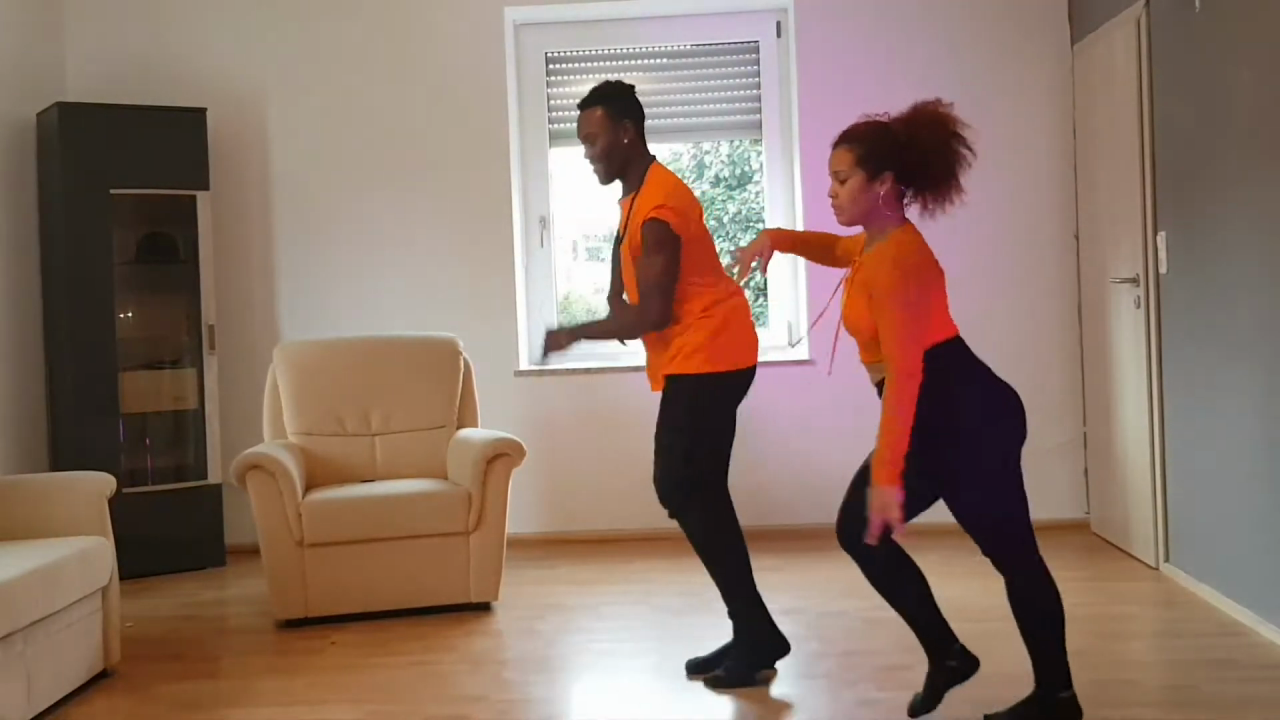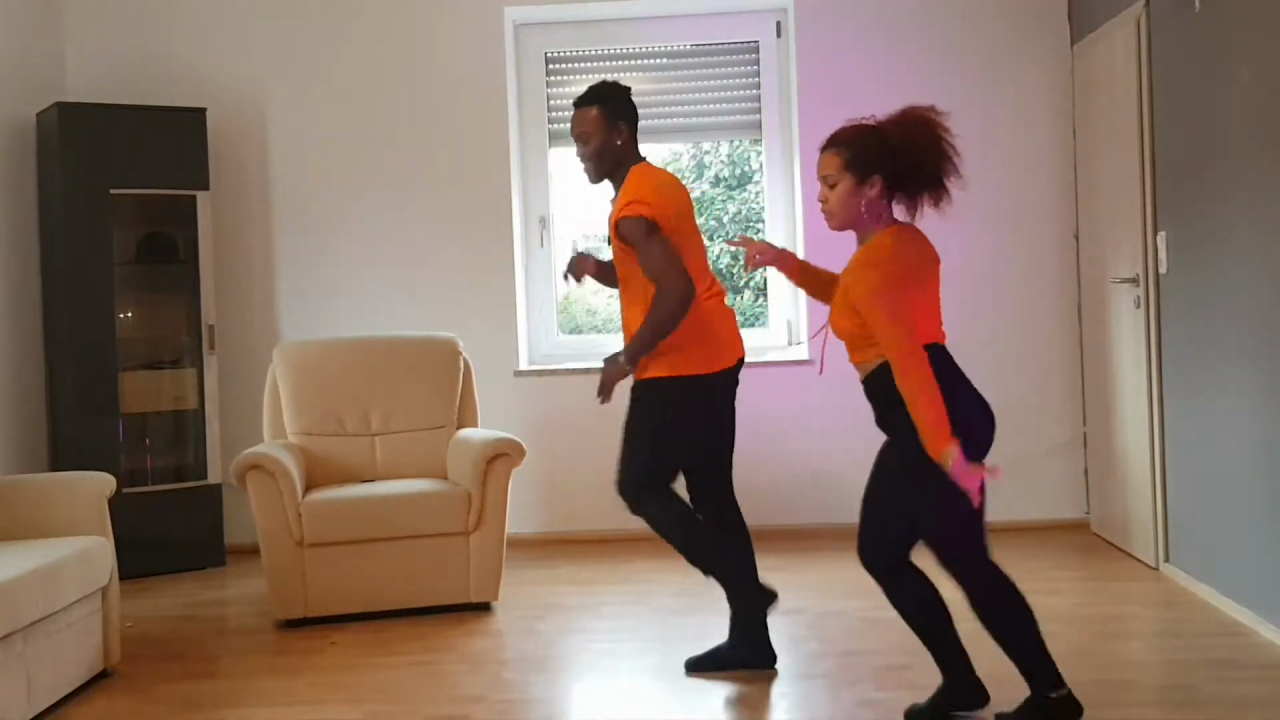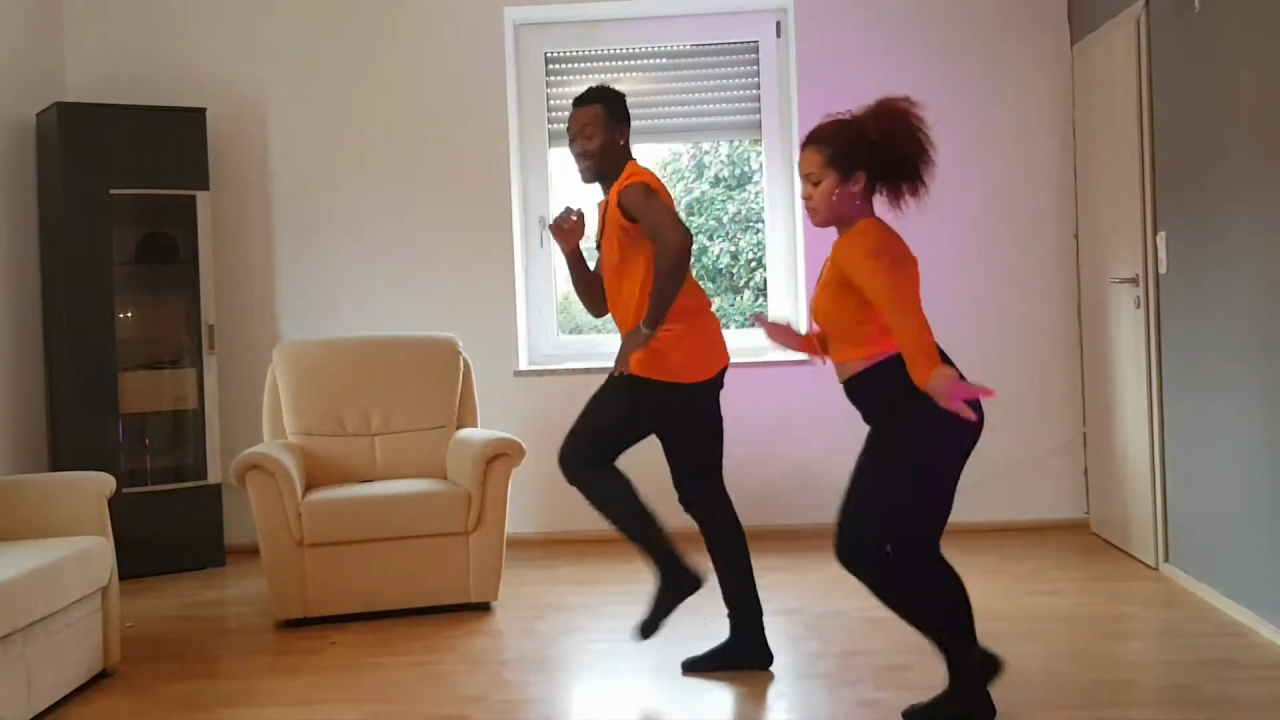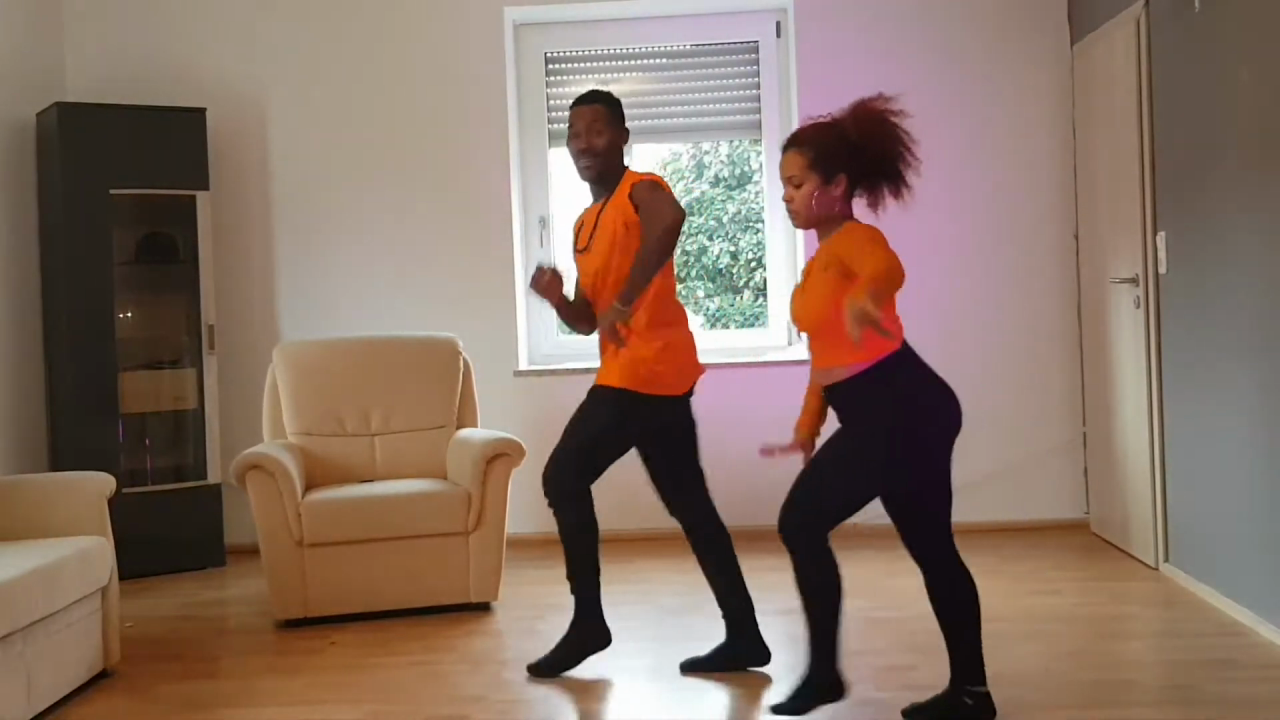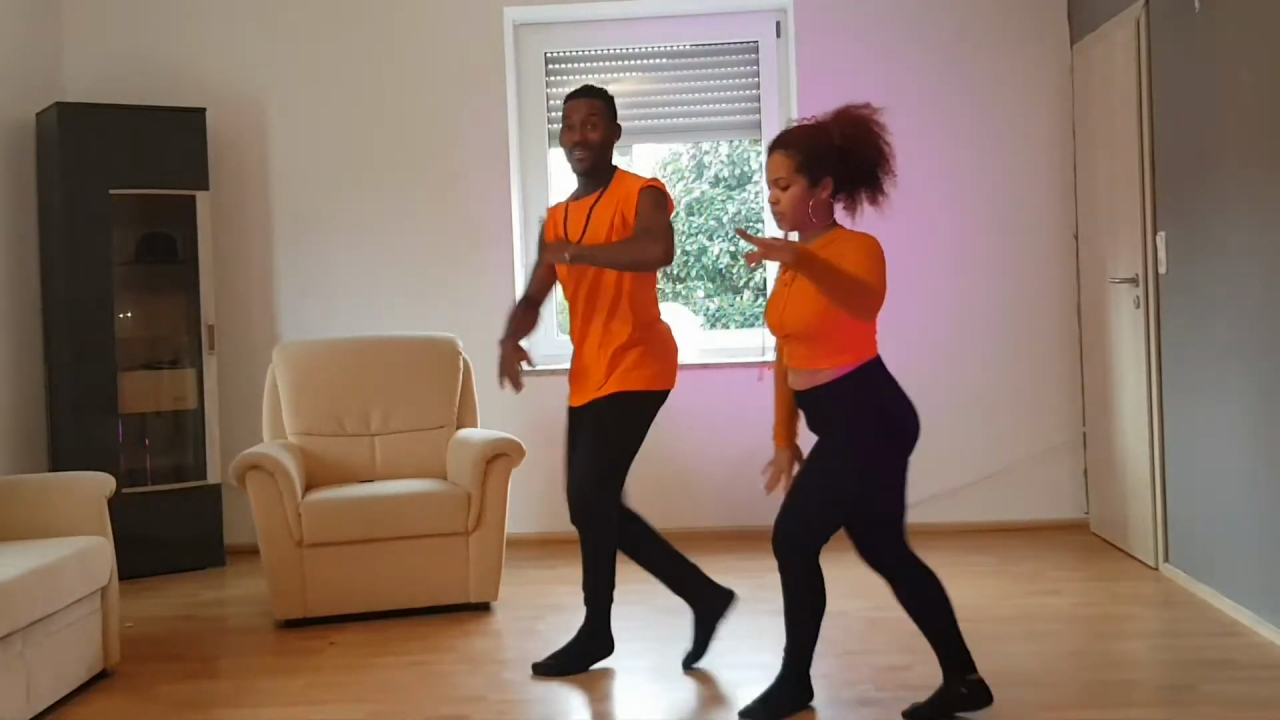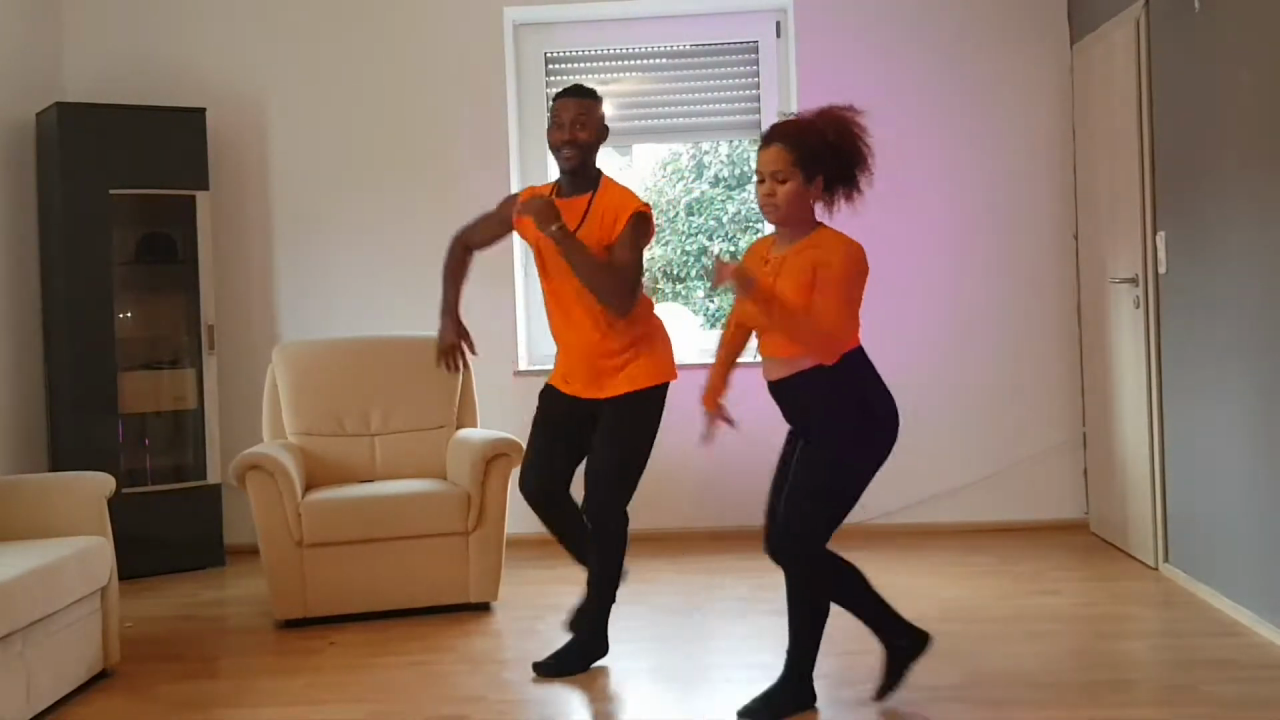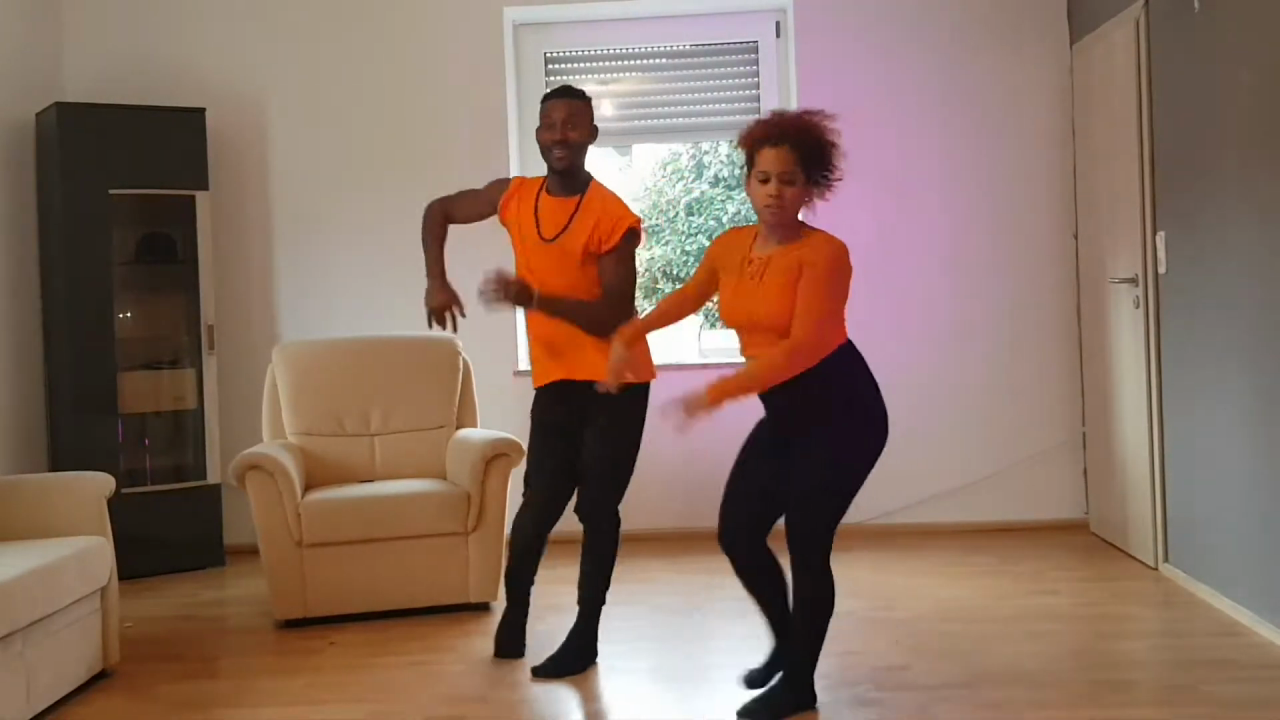
dt=0.1s
person 1, frame 1
left shoulder: (898, 261)
right shoulder: (875, 245)
left elbow: (905, 372)
right elbow: (833, 249)
left wrist: (886, 475)
right wrist: (776, 238)
left hip: (963, 416)
right hip: (934, 420)
left knee: (1012, 552)
right knee: (858, 531)
right ankle: (946, 655)
person 1, frame 2
left shoulder: (878, 256)
right shoulder: (902, 244)
left elbow: (907, 357)
right elbow: (844, 297)
left wrist: (944, 450)
right wrist: (783, 260)
left hip: (927, 426)
right hip: (923, 423)
left knee: (965, 561)
right knee: (882, 552)
person 1, frame 3
left shoulder: (864, 245)
right shoulder: (870, 243)
left elbow: (905, 312)
left wrist: (930, 373)
right wrist: (801, 339)
left hip: (917, 412)
right hip: (916, 409)
left knee: (859, 548)
right knee: (912, 552)
left ankle: (968, 662)
person 1, frame 4
left shoulder: (862, 243)
right shoulder: (827, 253)
left elbow: (885, 276)
right elbow: (829, 356)
left wrist: (865, 305)
right wrist: (805, 432)
left hip: (900, 412)
right hip: (887, 413)
left knee: (800, 524)
right knee: (931, 548)
person 1, frame 5
left shoulder: (856, 248)
right shoulder: (797, 263)
left elbow: (863, 303)
right elbow: (788, 357)
left wrist: (795, 260)
right wrist: (785, 442)
left hip: (864, 421)
right hip: (838, 422)
left knee: (794, 539)
right knee: (884, 553)
person 1, frame 6
left shoulder: (842, 254)
right shoulder: (761, 254)
left elbow: (823, 342)
right elbow: (738, 326)
left wrist: (757, 290)
right wrist: (713, 389)
left hip: (851, 413)
right hip: (816, 415)
left knee: (788, 541)
right knee: (796, 542)
right ankle: (899, 634)
person 1, frame 7
left shoulder: (826, 254)
right shoulder: (730, 247)
left elbow: (802, 348)
right elbow: (683, 301)
left wrist: (718, 392)
right wrist: (628, 333)
left hip: (844, 411)
right hip: (787, 415)
left knee: (806, 545)
right knee: (738, 533)
right ankle: (788, 644)
person 2, frame 1
left shoulder: (658, 206)
right shoulder: (635, 194)
left elbow: (654, 314)
left wrist: (578, 333)
right wrist: (618, 306)
left hip: (709, 357)
right hip: (690, 360)
left knee: (680, 491)
right knee: (698, 494)
left ankle: (758, 632)
right ankle: (751, 635)
person 2, frame 2
left shoulder: (636, 203)
right shoulder: (647, 191)
left elbow: (679, 291)
left wrist: (627, 358)
right wrist: (600, 271)
left hip: (684, 359)
right hip: (709, 357)
left knee: (637, 489)
right knee: (710, 493)
left ankle: (749, 598)
right ankle: (749, 638)
person 2, frame 3
left shoulder: (634, 190)
right shoulder: (616, 204)
left elbow: (678, 239)
right elbow: (600, 303)
left wrist: (645, 328)
right wrist: (572, 251)
left hip: (665, 362)
right hip: (691, 363)
left knee: (580, 458)
right knee: (703, 495)
left ankle: (671, 571)
right ankle: (748, 638)
person 2, frame 4
left shoulder: (645, 190)
right shoulder: (587, 228)
left elbow: (667, 223)
right elbow: (581, 321)
left wrist: (623, 299)
right wrist: (553, 290)
left hip: (645, 374)
right hip: (626, 376)
left knee: (560, 480)
right knee: (686, 502)
left ankle: (588, 622)
right ankle: (743, 635)
person 2, frame 5
left shoulder: (643, 194)
right shoulder: (556, 219)
left elbow: (658, 252)
right elbow: (535, 297)
left wrist: (578, 251)
right wrist: (511, 339)
left hip: (635, 373)
right hip: (593, 376)
left knee: (589, 498)
right knee: (592, 501)
left ankle: (594, 633)
right ankle: (703, 596)
person 2, frame 6
left shoulder: (628, 211)
right shoulder: (528, 204)
left elbow: (618, 299)
right elbow: (462, 244)
left wrist: (557, 230)
right wrist: (449, 316)
left hip: (636, 376)
right hip: (574, 376)
left knee: (605, 503)
right knee: (537, 485)
left ankle: (592, 633)
right ankle: (601, 577)
person 2, frame 7
left shoulder: (615, 219)
right shoulder: (512, 196)
left elbow: (612, 320)
right elbow: (437, 211)
left wrist: (532, 298)
right wrist: (436, 280)
left hip: (618, 377)
right hip: (556, 375)
left knee: (598, 502)
right knee: (542, 499)
left ankle: (584, 633)
right ankle: (516, 608)
